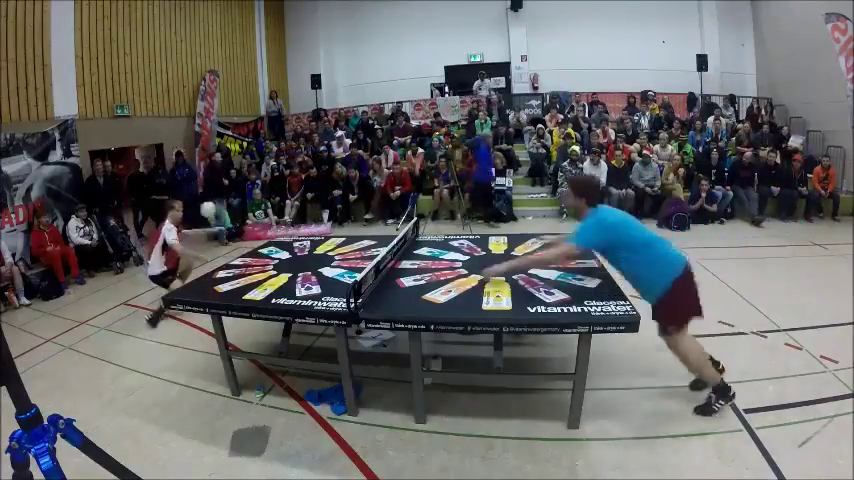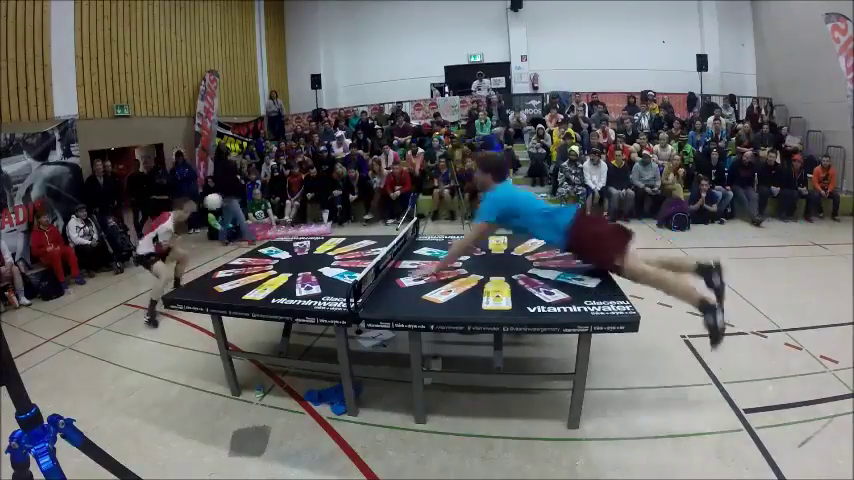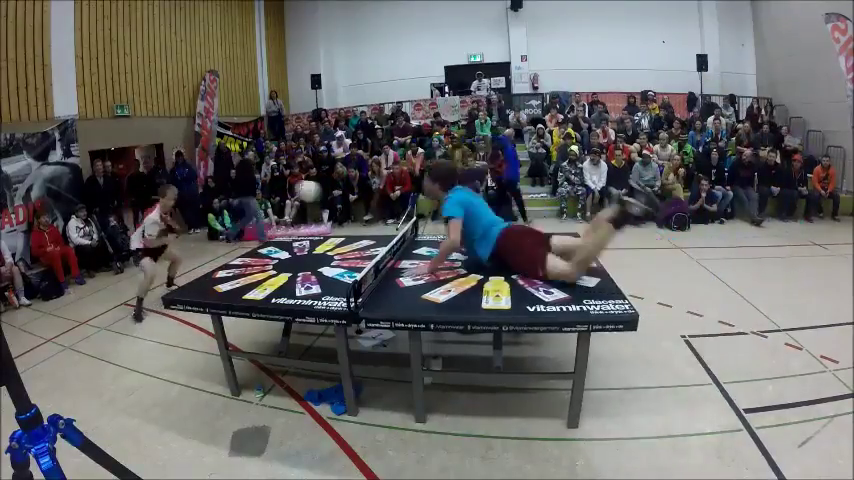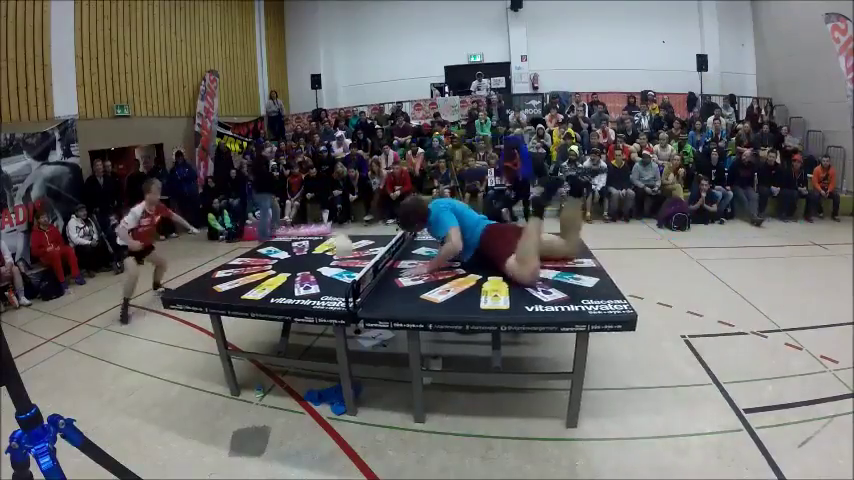
dt=0.2s
person 1, frame 1
left shoulder: (595, 222)
right shoulder: (601, 213)
left elbow: (557, 255)
left wrist: (506, 267)
right wrist: (558, 240)
left hip: (670, 275)
right hip: (666, 273)
left knee: (676, 339)
right knee: (671, 335)
left ankle: (721, 391)
right ankle: (712, 366)
person 1, frame 2
left shoulder: (495, 197)
right shoulder: (506, 191)
left elbow: (470, 239)
left wrist: (440, 265)
left hip: (577, 231)
right hip: (580, 222)
left knee: (639, 270)
right knee: (639, 266)
left ankle: (706, 306)
right ankle: (705, 270)
person 1, frame 3
left shoulder: (453, 201)
right shoulder: (463, 193)
left elbow: (453, 241)
left wrist: (430, 266)
left hip: (506, 246)
right hip: (511, 235)
left knee: (572, 272)
right knee: (582, 244)
left ankle: (619, 217)
right ankle: (617, 211)
person 1, frame 4
left shoulder: (440, 214)
right shoulder: (436, 205)
left elbow: (454, 247)
left wrist: (428, 267)
left knee: (528, 275)
right knee: (571, 246)
left ankle: (537, 210)
person 2, frame 1
left shoulder: (170, 225)
right shoulder: (169, 228)
right elbow: (179, 250)
right wrist: (198, 255)
left hip: (166, 265)
right hip: (159, 271)
left knee: (190, 261)
left ankle: (180, 287)
right ankle: (155, 315)
person 2, frame 2
left shoulder: (170, 215)
right shoulder: (167, 226)
right elbow: (165, 246)
right wrist: (175, 242)
left hip: (156, 248)
right hip: (145, 253)
left knee: (183, 256)
right knee: (165, 275)
left ankle: (177, 284)
right ankle: (150, 313)
person 2, frame 3
left shoulder: (164, 210)
right shoulder: (154, 217)
right elbow: (151, 242)
left wrist: (174, 228)
right wrist: (167, 240)
left hip: (150, 244)
right hip: (141, 246)
left knee: (176, 258)
right knee: (151, 273)
left ankle: (169, 284)
right ankle: (138, 307)
person 2, frame 4
left shoulder: (159, 207)
right shoulder: (137, 212)
left elbow: (173, 216)
right elbow: (120, 230)
left wrist: (190, 227)
right wrist: (131, 242)
left hip: (144, 243)
right hip: (127, 245)
left knee: (161, 263)
right knee: (133, 274)
left ankle: (156, 286)
right ankle: (125, 306)
